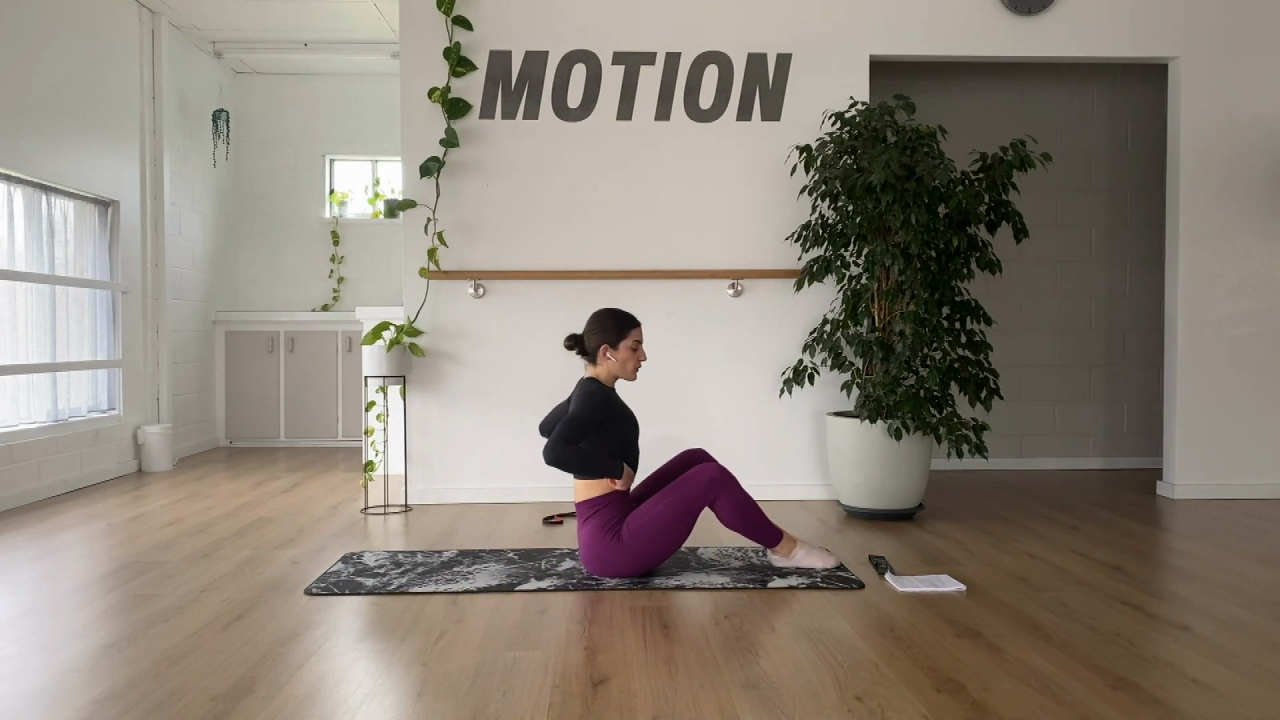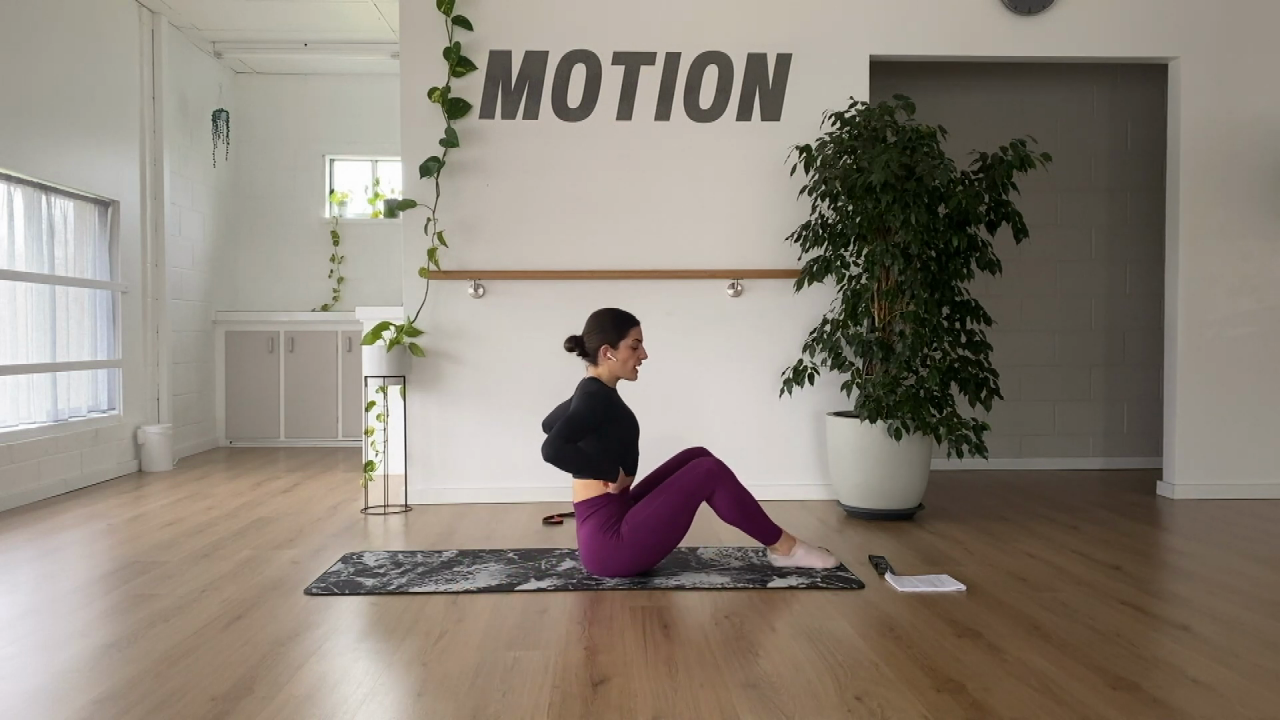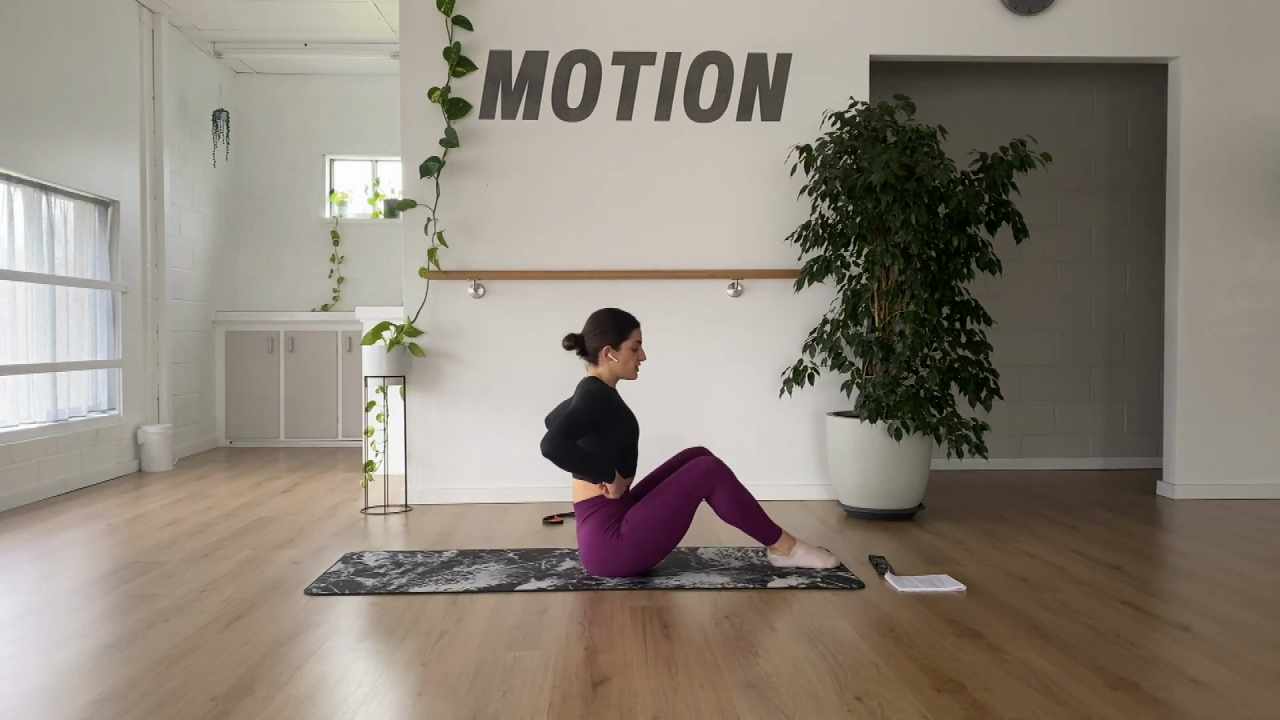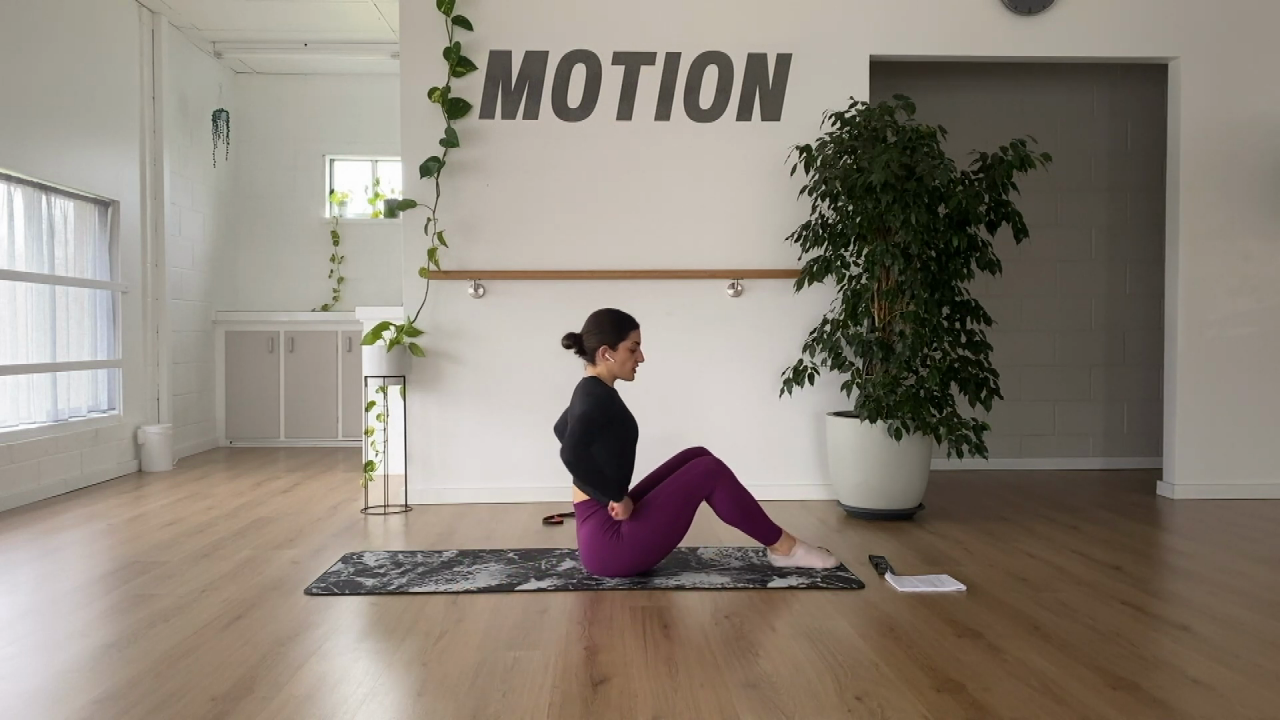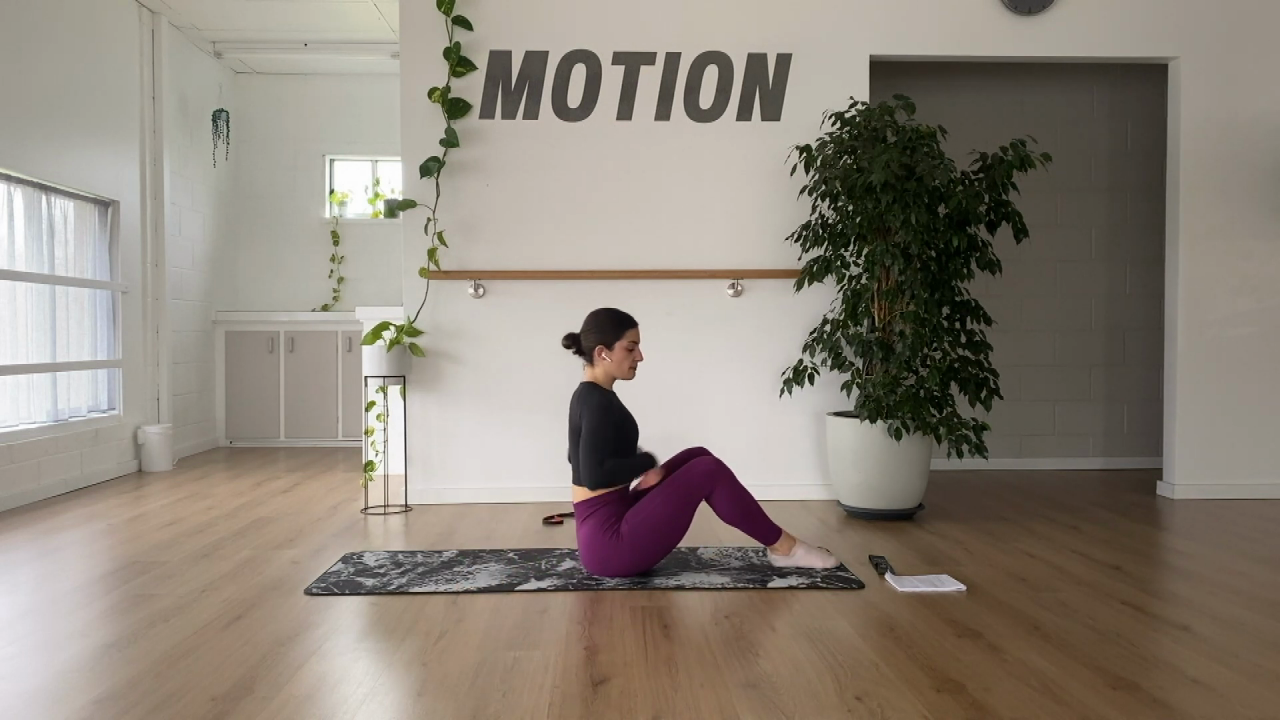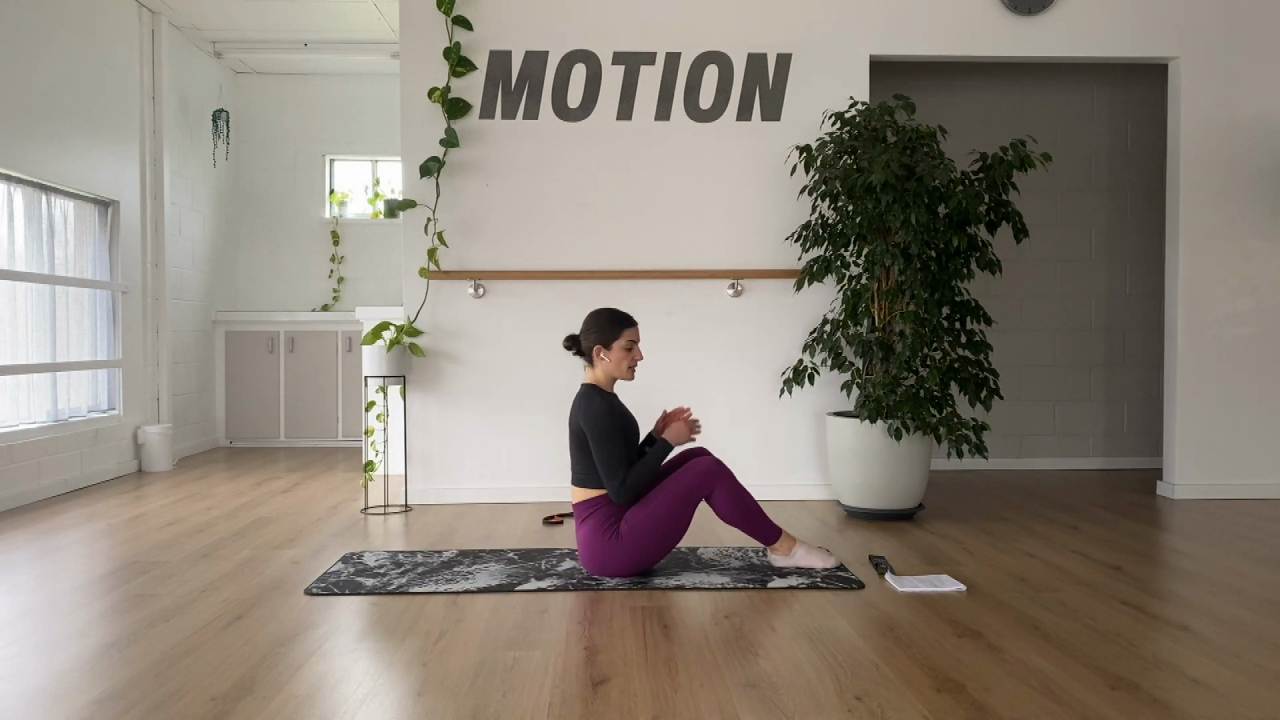
dt=0.2s
person 1, frame 1
left shoulder: (591, 391)
right shoulder: (596, 397)
left elbow: (547, 427)
right elbow: (555, 452)
right wrist: (616, 470)
left hip: (614, 522)
right hip: (610, 544)
left knee: (696, 460)
right knee: (711, 476)
left ankle: (771, 535)
right ankle: (784, 548)
person 1, frame 2
left shoulder: (593, 391)
right shoulder: (597, 397)
left elbow: (550, 424)
right elbow: (552, 449)
right wrist: (611, 473)
left hip: (612, 523)
right hip: (609, 543)
left knee: (696, 458)
right knee: (709, 471)
left ankle: (773, 536)
right ankle: (783, 547)
person 1, frame 3
left shoulder: (592, 390)
right shoulder: (597, 395)
left elbow: (552, 421)
right elbow: (552, 445)
right wrist: (608, 477)
left hip: (612, 522)
right hip: (610, 544)
left knee: (697, 457)
right knee: (709, 470)
left ankle: (773, 538)
right ankle: (783, 547)
person 1, frame 4
left shoulder: (591, 391)
right shoulder: (598, 395)
left elbow: (563, 431)
right elbow: (572, 453)
right wrist: (616, 496)
left hip: (608, 528)
right hip: (610, 544)
left knee: (697, 457)
right knee: (709, 471)
left ankle: (775, 539)
right ankle: (783, 547)
person 1, frame 5
left shoulder: (591, 396)
right shoulder: (597, 402)
right elbow: (593, 475)
left wrist: (637, 462)
right wrist: (647, 462)
left hip: (611, 525)
right hip: (609, 543)
left knee: (698, 458)
right knee: (708, 471)
left ankle: (776, 540)
right ankle: (784, 547)
person 1, frame 6
left shoulder: (598, 399)
right shoulder: (597, 406)
right elbow: (621, 490)
left wrist: (658, 435)
right wrist: (667, 440)
left hip: (612, 525)
right hip: (609, 544)
left knee: (699, 458)
right knee: (708, 471)
left ankle: (776, 540)
right ankle: (783, 547)
